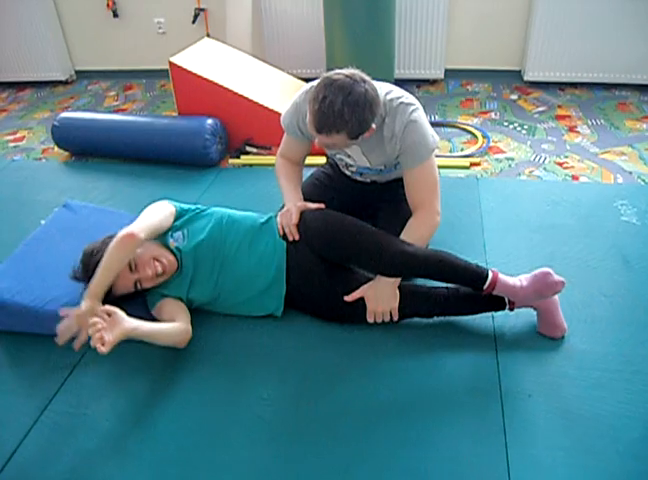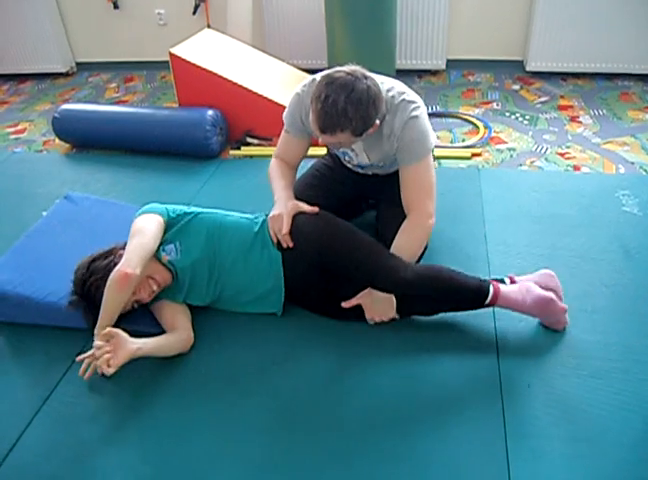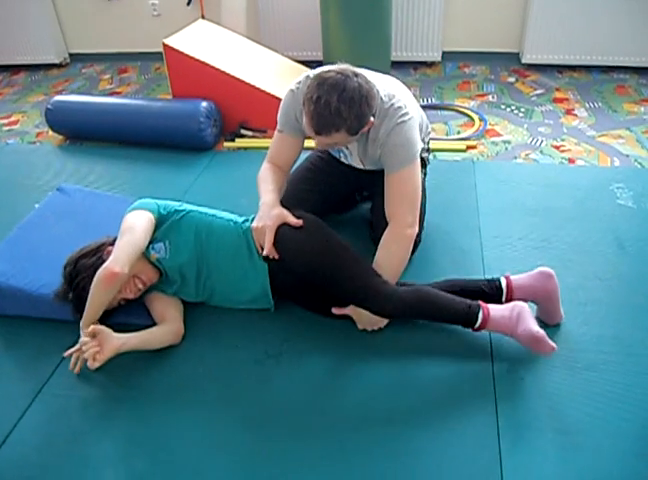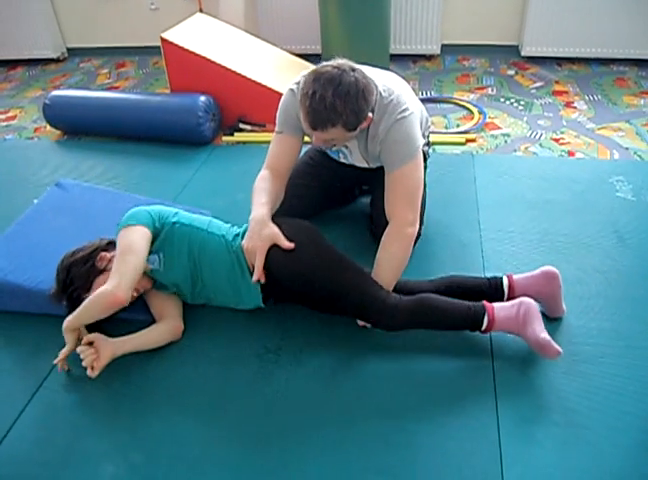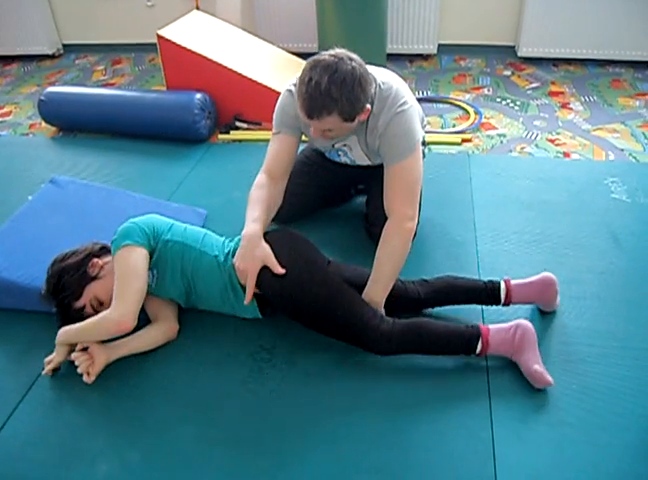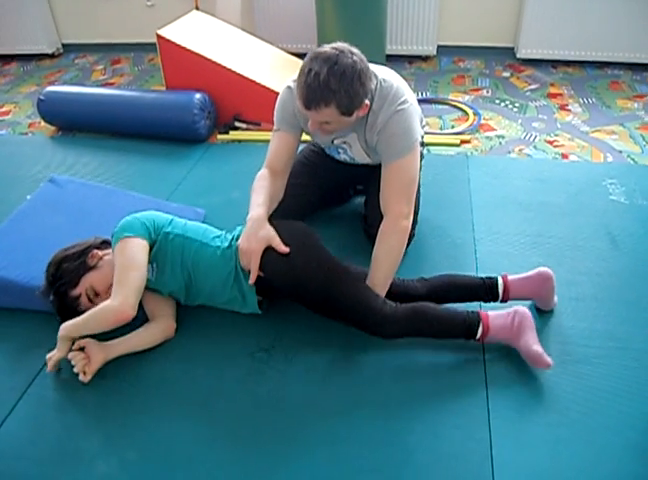
dt=0.3s
person 1, frame 1
left shoulder: (167, 213)
right shoulder: (162, 295)
left elbow: (128, 235)
right elbow: (180, 333)
left wrist: (87, 302)
right wrist: (124, 326)
left hip: (297, 241)
right hip: (298, 294)
left knee: (401, 258)
right knee: (413, 303)
left ankle: (510, 285)
right ankle: (518, 303)
person 1, frame 2
left shoulder: (151, 217)
right shoulder: (166, 296)
left elbow: (126, 271)
right elbow: (182, 337)
left wrist: (102, 328)
right wrist: (129, 347)
left hip: (293, 240)
right hip: (293, 291)
left knee: (400, 278)
right knee: (412, 305)
left ankle: (510, 291)
right ankle: (526, 285)
person 1, frame 3
left shoulder: (142, 213)
right shoulder: (156, 287)
left elbow: (113, 269)
right elbow: (172, 329)
left wrist: (86, 323)
right wrist: (114, 342)
left hip: (283, 245)
right hip: (282, 289)
left knee: (385, 299)
right knee: (394, 304)
left ankle: (500, 315)
right ankle: (518, 286)
person 1, frame 4
left shoulder: (136, 221)
right shoulder: (153, 282)
left elbow: (118, 292)
right elbow: (171, 325)
left wrist: (74, 323)
right wrist: (111, 346)
left hip: (279, 253)
right hip: (275, 288)
left knee: (389, 311)
right knee: (408, 292)
left ankle: (510, 315)
right ankle: (522, 285)
person 1, frame 5
left shoulder: (130, 235)
right shoulder: (145, 281)
left elbow: (122, 319)
right elbow: (167, 326)
left wrist: (67, 335)
right wrist: (105, 352)
left hip: (272, 264)
right hip: (270, 286)
left knee: (380, 333)
right knee: (407, 297)
left ankle: (503, 338)
right ankle: (518, 289)
person 1, frame 6
left shoulder: (131, 229)
right shoulder: (147, 281)
left elbow: (121, 309)
right elbow: (164, 325)
left wrist: (69, 330)
right wrist: (104, 350)
left hip: (274, 257)
right hip: (269, 292)
left knee: (384, 317)
right knee: (402, 292)
left ankle: (504, 324)
right ankle: (513, 285)
person 2, frame 1
left shoulder: (406, 121)
right shoulder: (306, 103)
left elbow: (428, 212)
right elbow: (287, 158)
left wrist: (387, 281)
right wrist: (293, 201)
left hip: (397, 180)
right hip: (343, 174)
right knee: (286, 231)
left ankle: (376, 217)
right ankle: (360, 214)
person 2, frame 2
left shoulder: (407, 117)
right shoulder: (306, 96)
left elbow: (422, 215)
right elbow: (282, 161)
right wrist: (283, 200)
left hip: (397, 170)
right hip: (344, 164)
left knee: (404, 250)
right knee: (288, 224)
left ankle: (379, 204)
right ankle: (364, 202)
person 2, frame 3
left shoulder: (398, 121)
right shoulder: (299, 94)
left elbow: (404, 225)
right elbow: (274, 164)
right wrist: (268, 205)
left hip: (399, 160)
right hip: (339, 159)
left knee: (401, 247)
right knee: (282, 220)
left ankle: (373, 197)
right ankle: (359, 194)
person 2, frame 4
left shoulder: (397, 118)
right shoulder: (297, 97)
left elbow: (405, 224)
right elbow: (273, 171)
right wrist: (260, 218)
left hip: (396, 155)
right hip: (336, 157)
left knee: (393, 231)
right knee: (284, 206)
left ankle: (373, 190)
right ankle: (356, 188)
person 2, frame 5
left shoulder: (396, 112)
right shoulder: (294, 99)
left elbow: (403, 219)
right elbow: (271, 176)
left wrist: (372, 300)
right wrist: (252, 233)
left hip: (391, 159)
right hip: (331, 155)
left knee: (385, 233)
right knee: (279, 209)
left ankle: (370, 191)
right ankle: (353, 187)
person 2, frame 6
left shoulder: (396, 110)
right shoulder: (295, 94)
left elbow: (398, 216)
right elbow: (273, 170)
right wrist: (256, 218)
left hip: (387, 157)
right hip: (332, 152)
left knee: (395, 236)
right knee: (280, 206)
left ankle: (368, 189)
right ankle: (351, 188)
